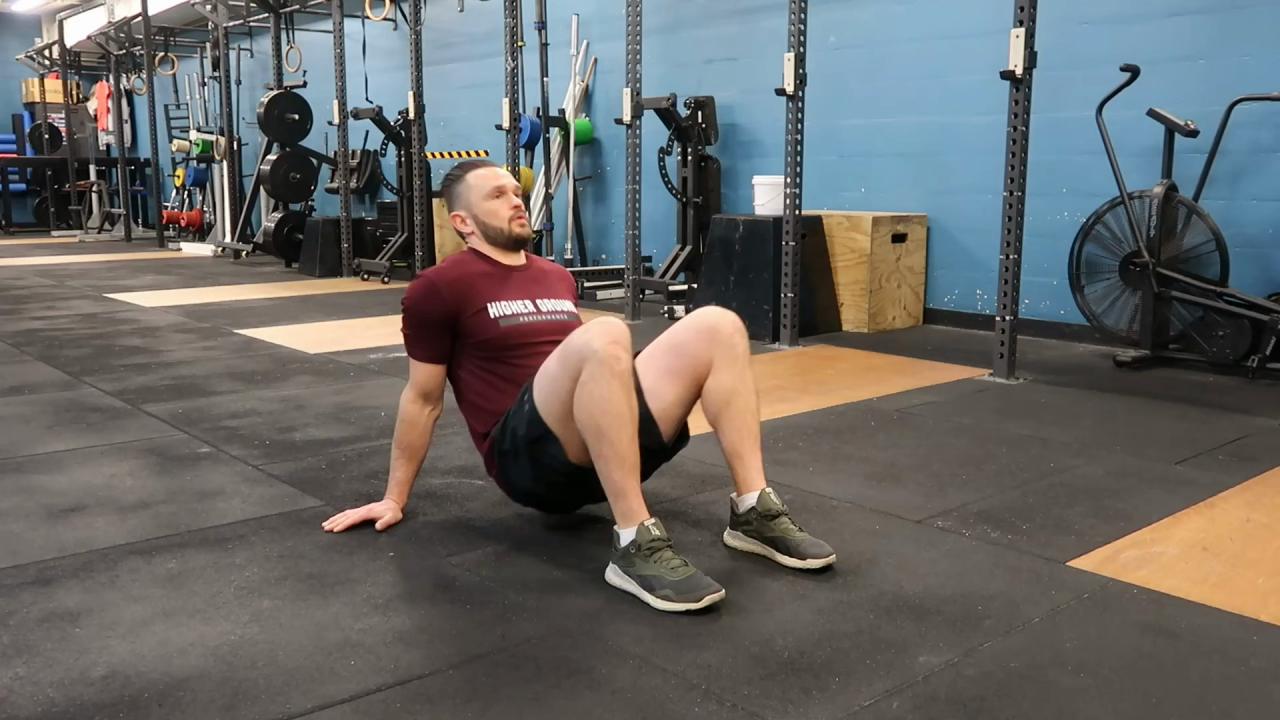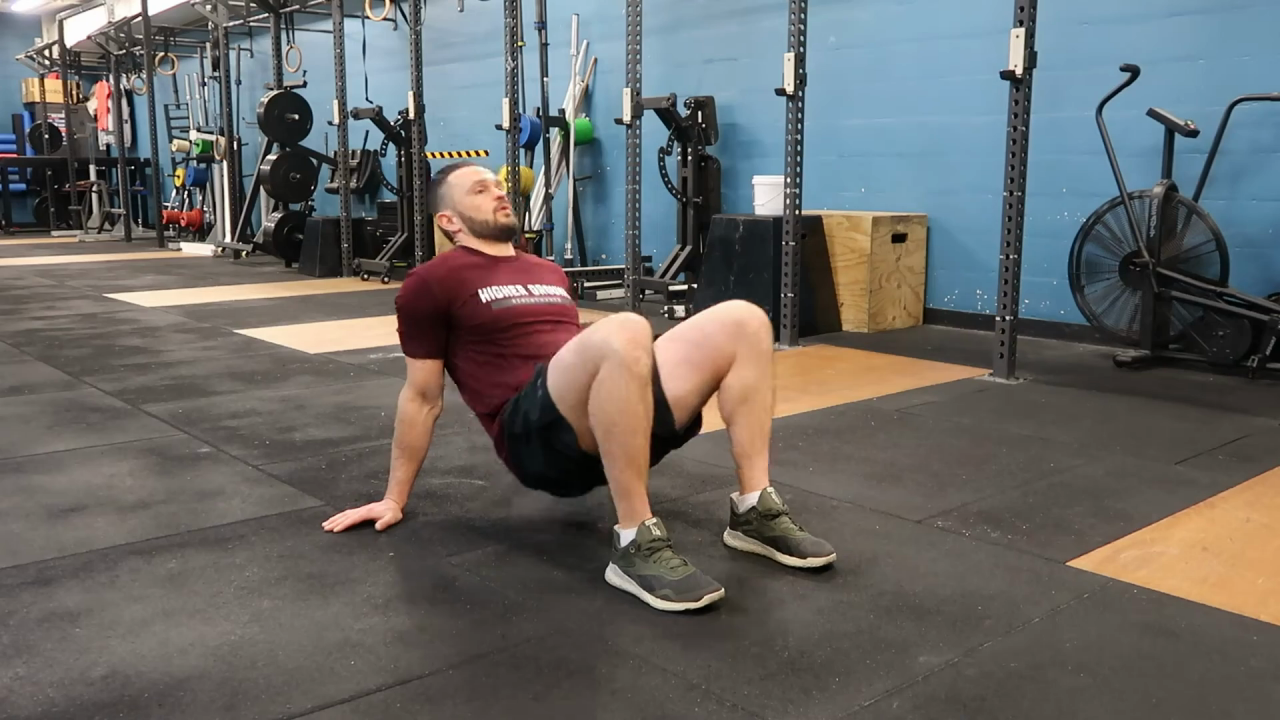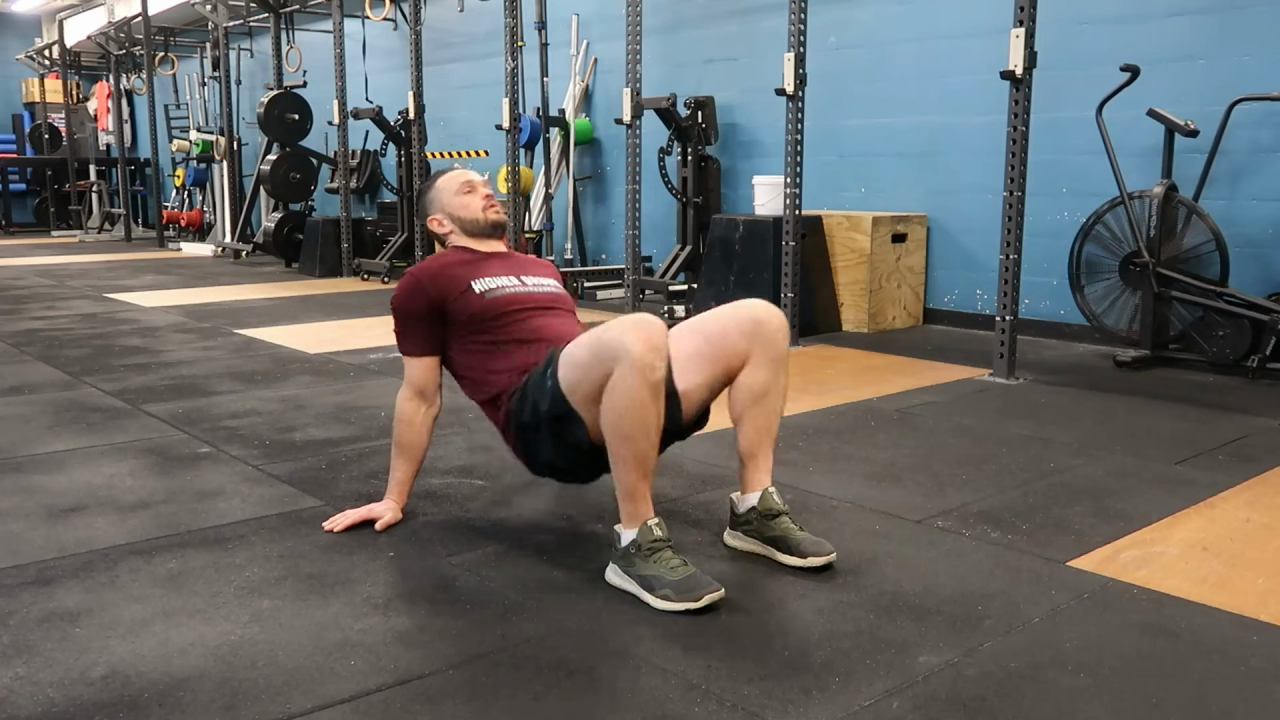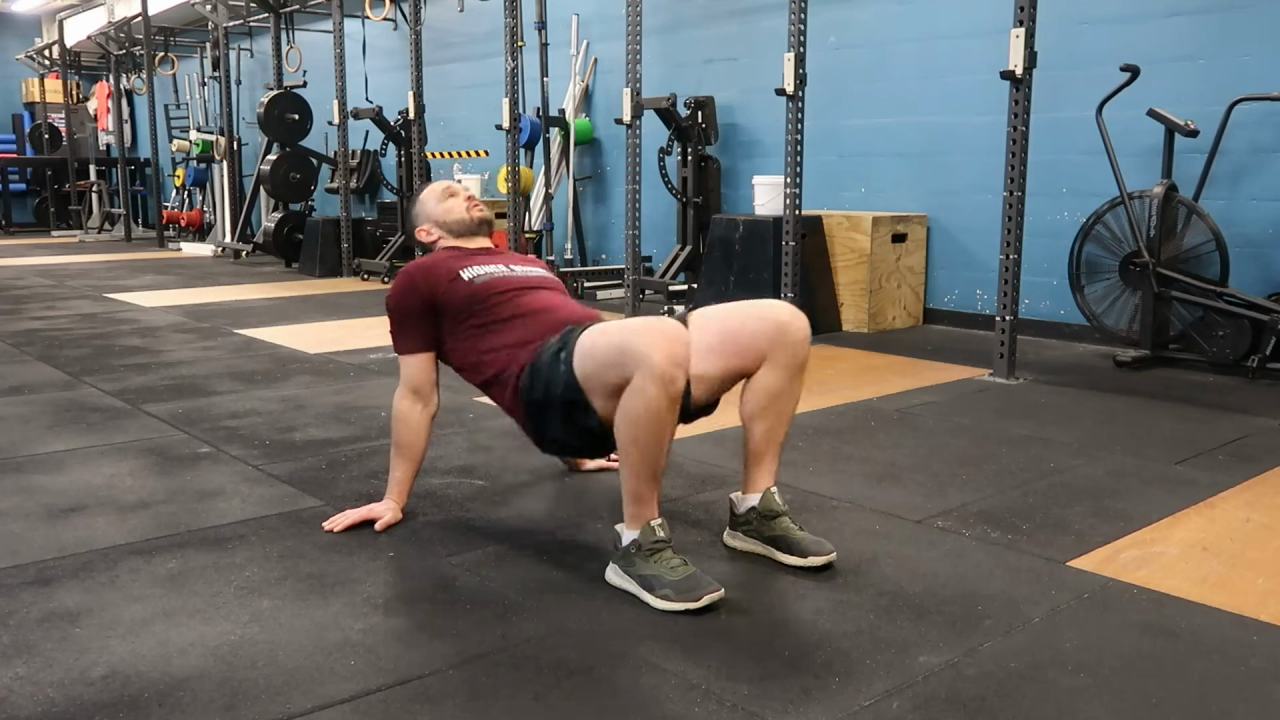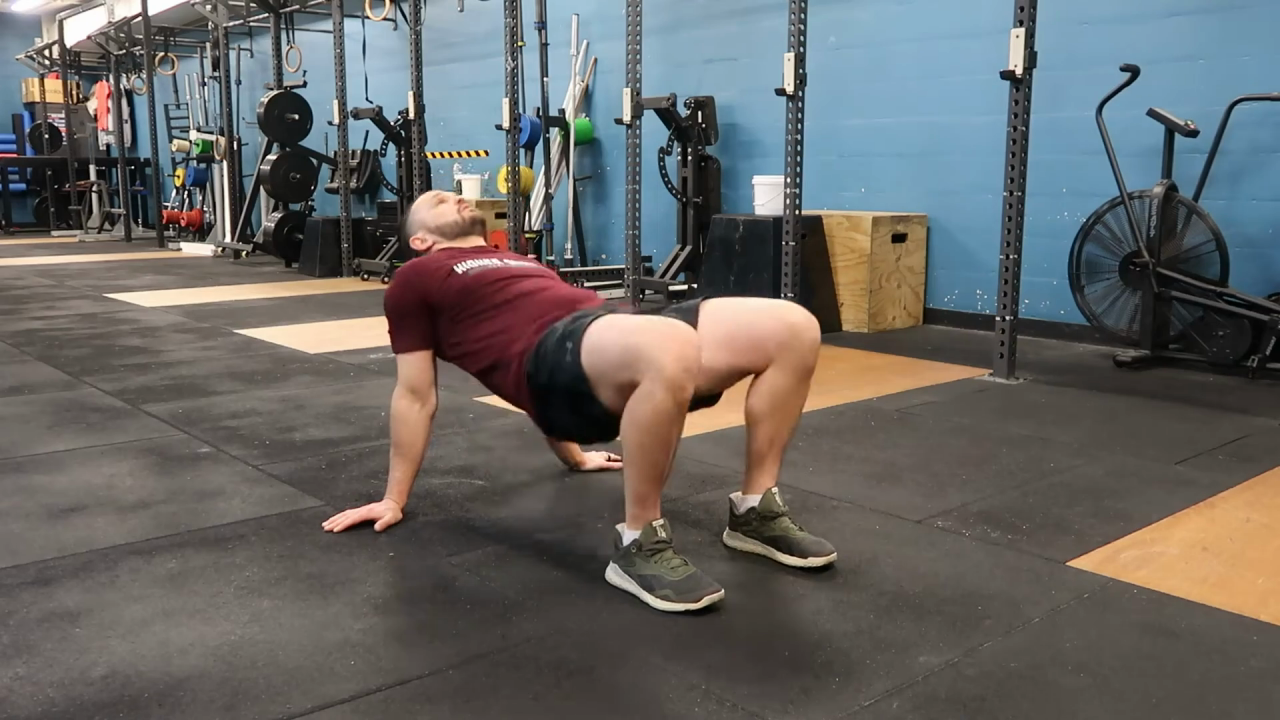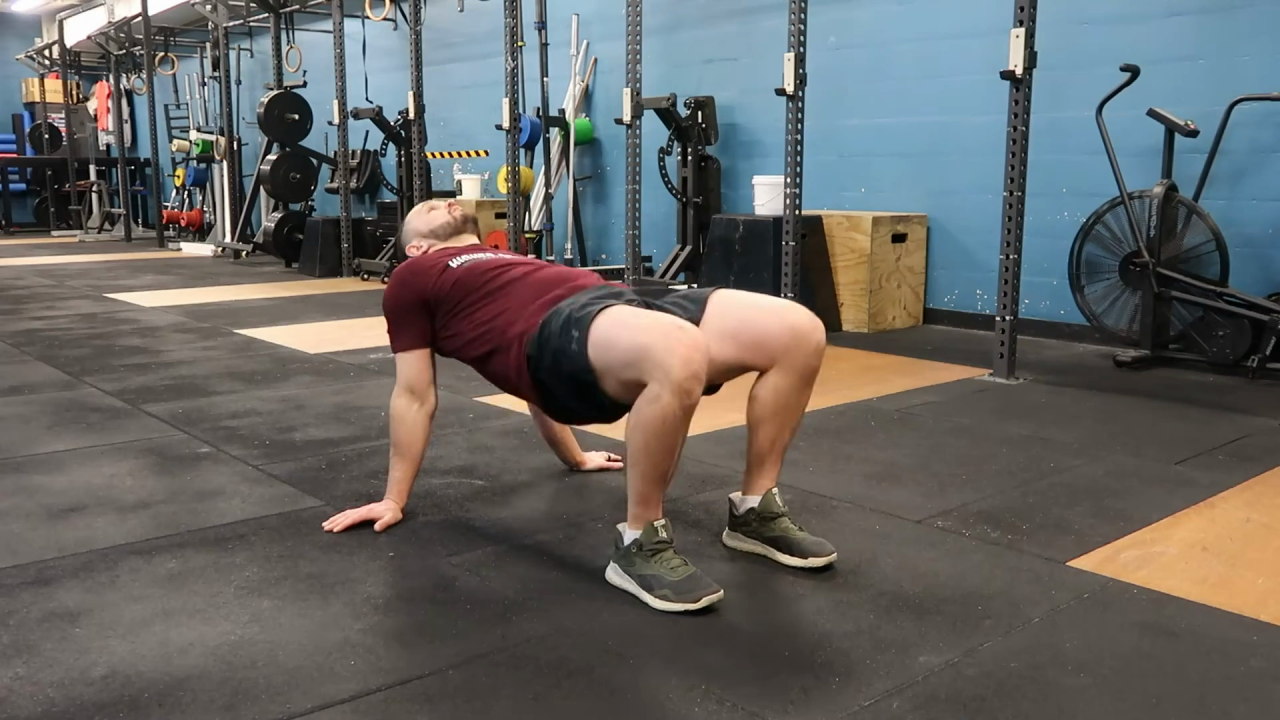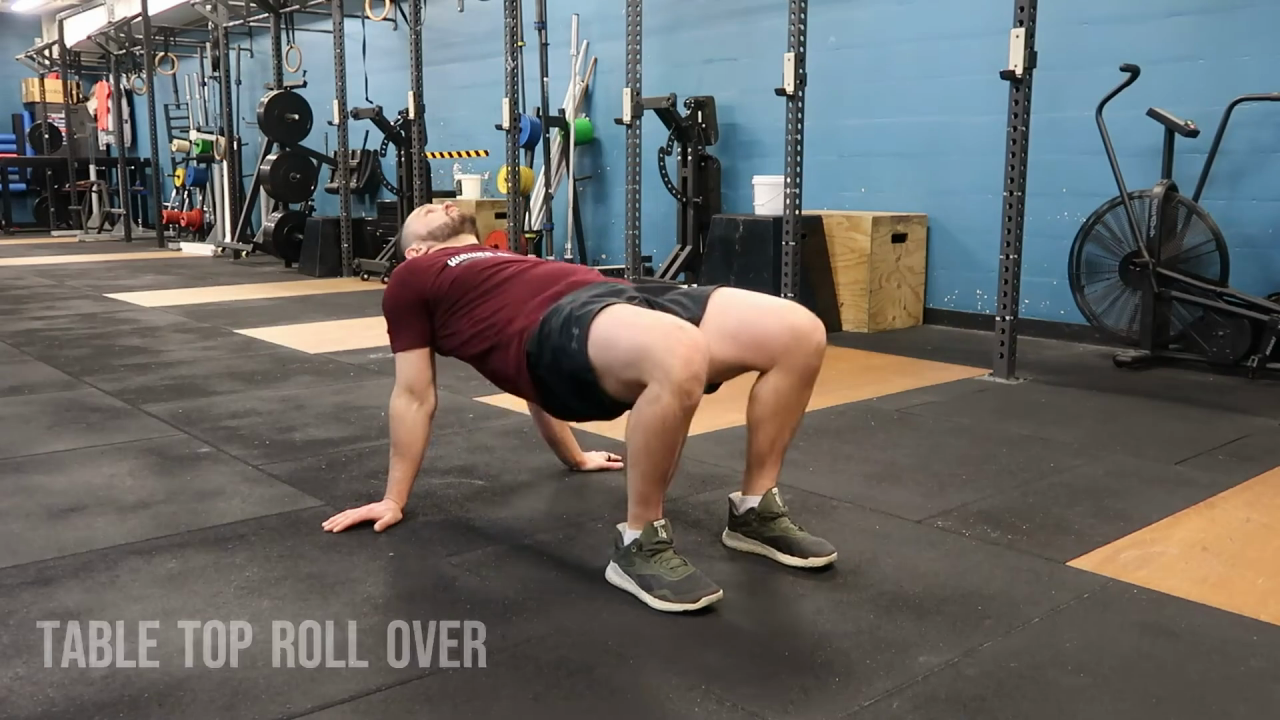
dt=0.1s
person 1, frame 1
left shoulder: (556, 277)
right shoulder: (441, 287)
right elbow: (423, 397)
right wrist: (395, 499)
left hip: (606, 439)
right hip: (531, 449)
left knee: (717, 326)
right knee: (604, 337)
left ankle: (754, 511)
right ankle: (636, 543)
person 1, frame 2
left shoulder: (549, 272)
right shoulder: (433, 283)
right elbow: (422, 397)
right wrist: (394, 499)
left hip: (616, 422)
right hip: (539, 432)
left knee: (742, 320)
right knee: (624, 333)
left ankle: (755, 510)
right ankle: (636, 543)
person 1, frame 3
left shoulder: (540, 268)
right shoulder: (428, 282)
right elbow: (421, 396)
left wrist: (588, 447)
right wrist: (395, 499)
left hip: (621, 384)
right hip: (547, 411)
left knee: (760, 322)
right knee: (638, 340)
left ankle: (754, 510)
right ankle: (636, 543)
person 1, frame 4
left shoulder: (531, 266)
right shoulder: (421, 279)
right elbow: (417, 395)
left wrist: (580, 453)
right wrist: (395, 499)
left hip: (632, 376)
right hip: (551, 386)
left knee: (783, 326)
right knee: (660, 346)
left ankle: (755, 510)
right ankle: (637, 544)
person 1, frame 5
left shoulder: (521, 265)
right shoulder: (416, 280)
right elbow: (416, 394)
left wrist: (575, 455)
right wrist: (395, 500)
left hip: (626, 329)
right hip: (561, 353)
left knee: (794, 331)
right knee: (672, 353)
left ankle: (755, 511)
right ankle: (639, 545)
person 1, frame 6
left shoulder: (516, 265)
right shoulder: (414, 278)
left elbow: (531, 369)
right elbow: (415, 394)
right wrist: (394, 499)
right hip: (564, 332)
left knee: (800, 333)
right knee: (681, 355)
left ankle: (755, 511)
right ankle: (640, 544)
person 1, frame 7
left shoulder: (509, 264)
right shoulder: (413, 280)
left elbow: (533, 379)
right elbow: (415, 395)
right wrist: (395, 500)
right hip: (562, 329)
left knee: (800, 334)
right knee: (681, 357)
left ankle: (755, 512)
right ankle: (640, 545)
